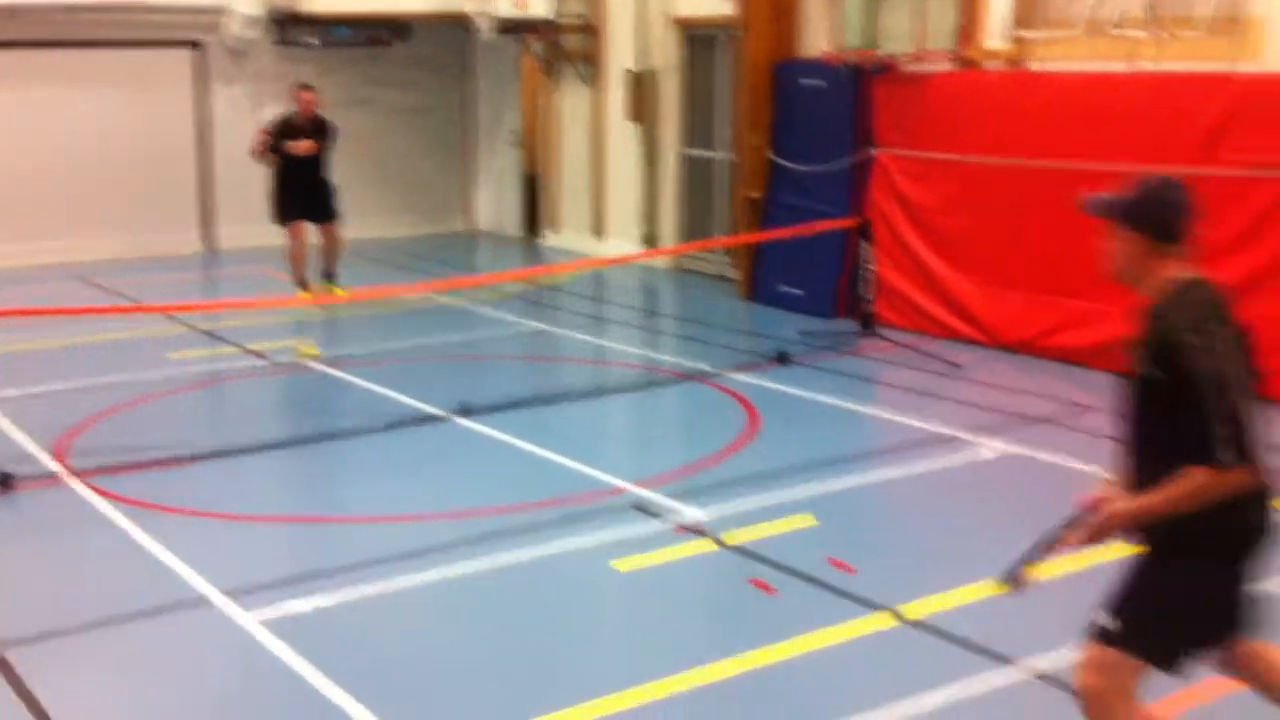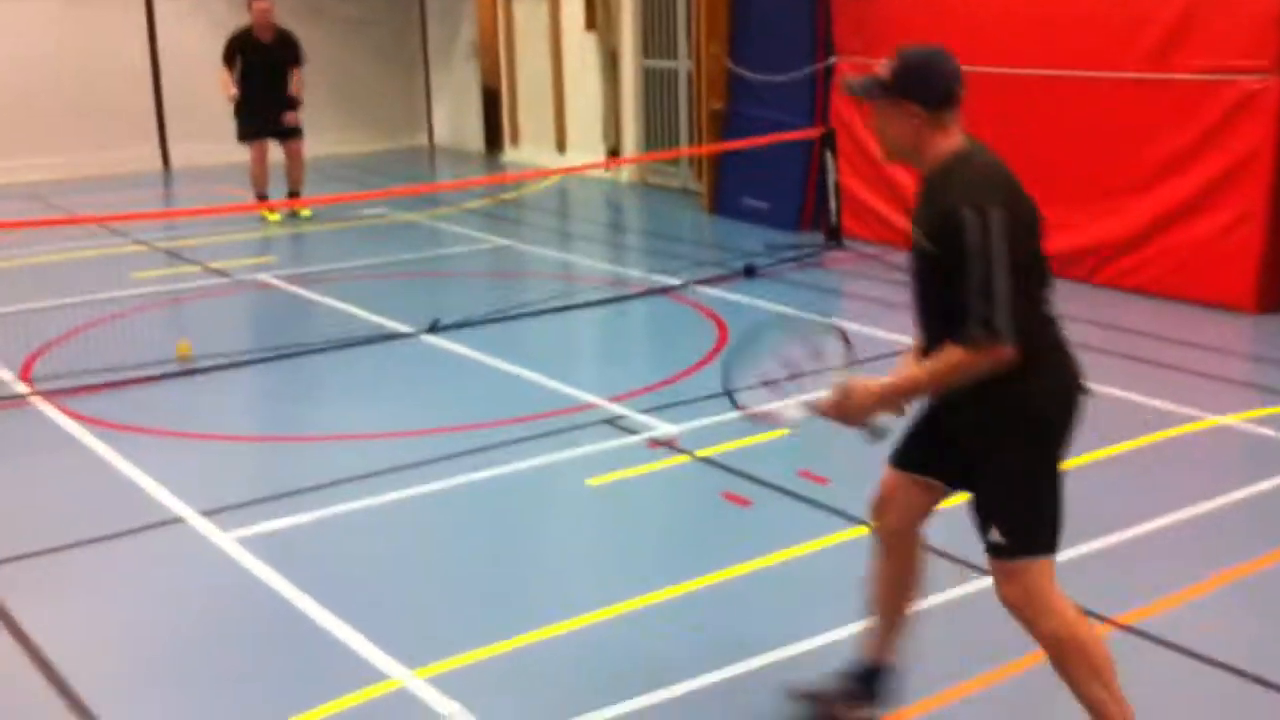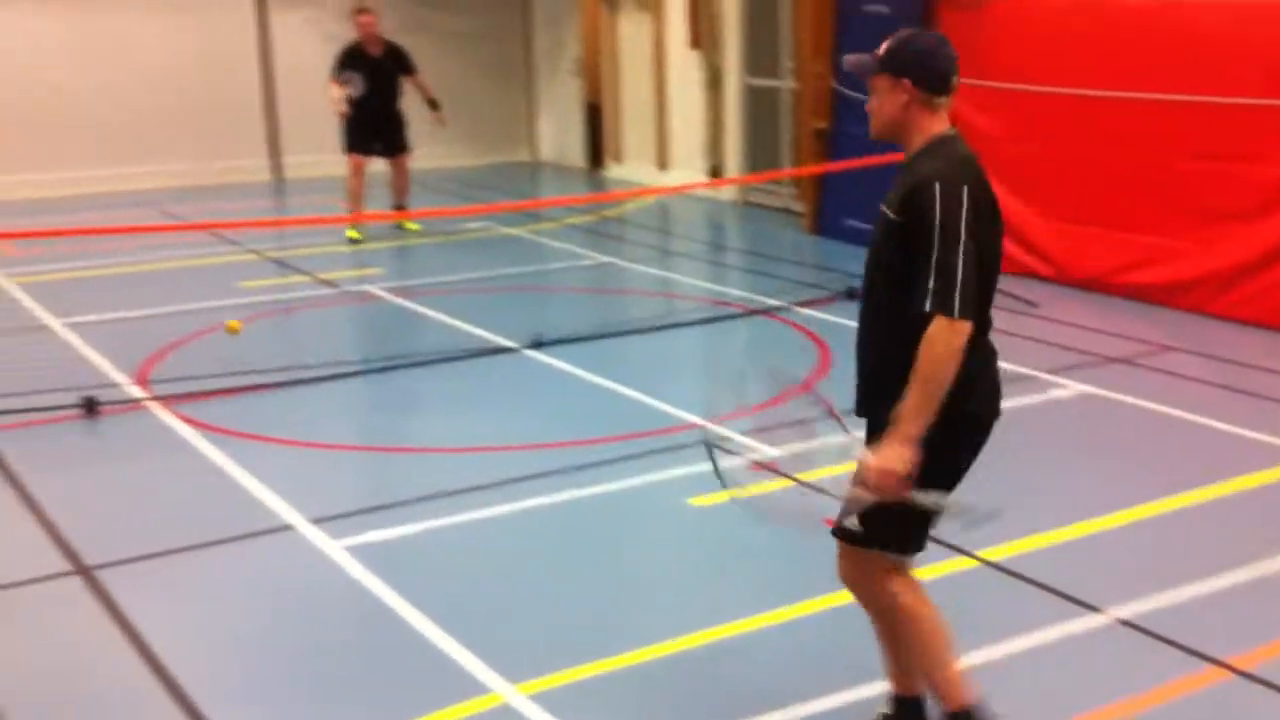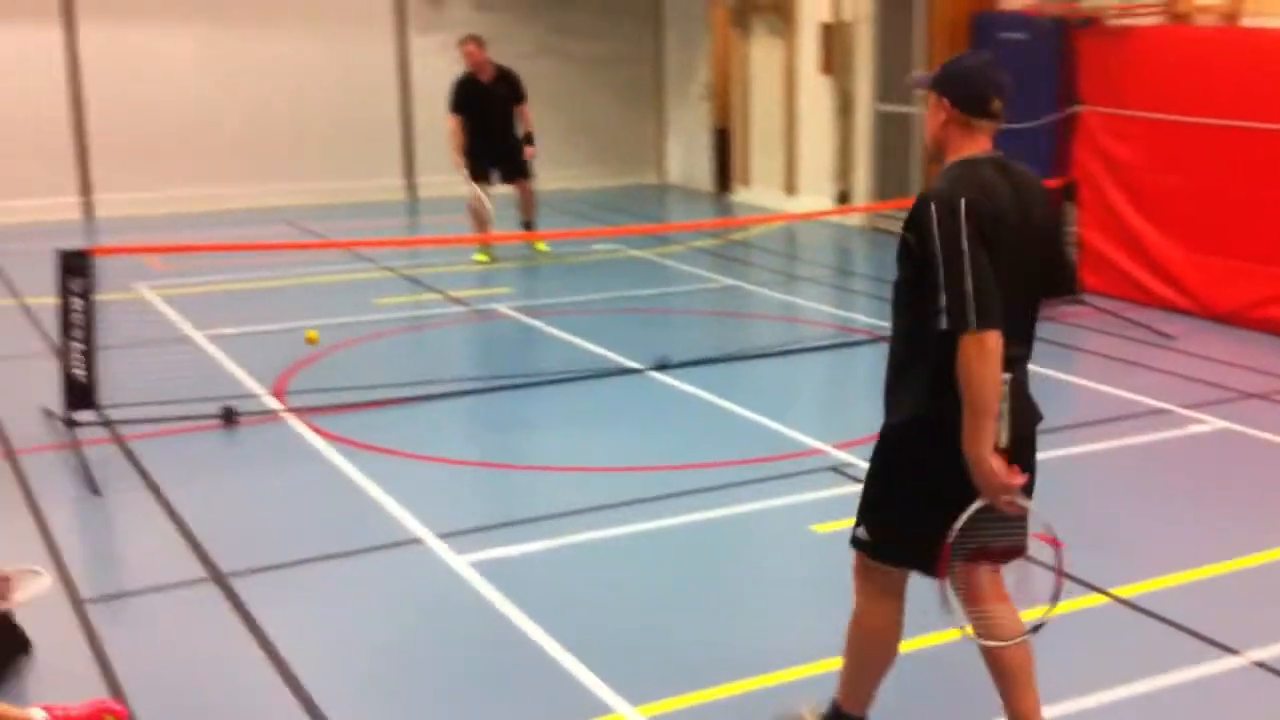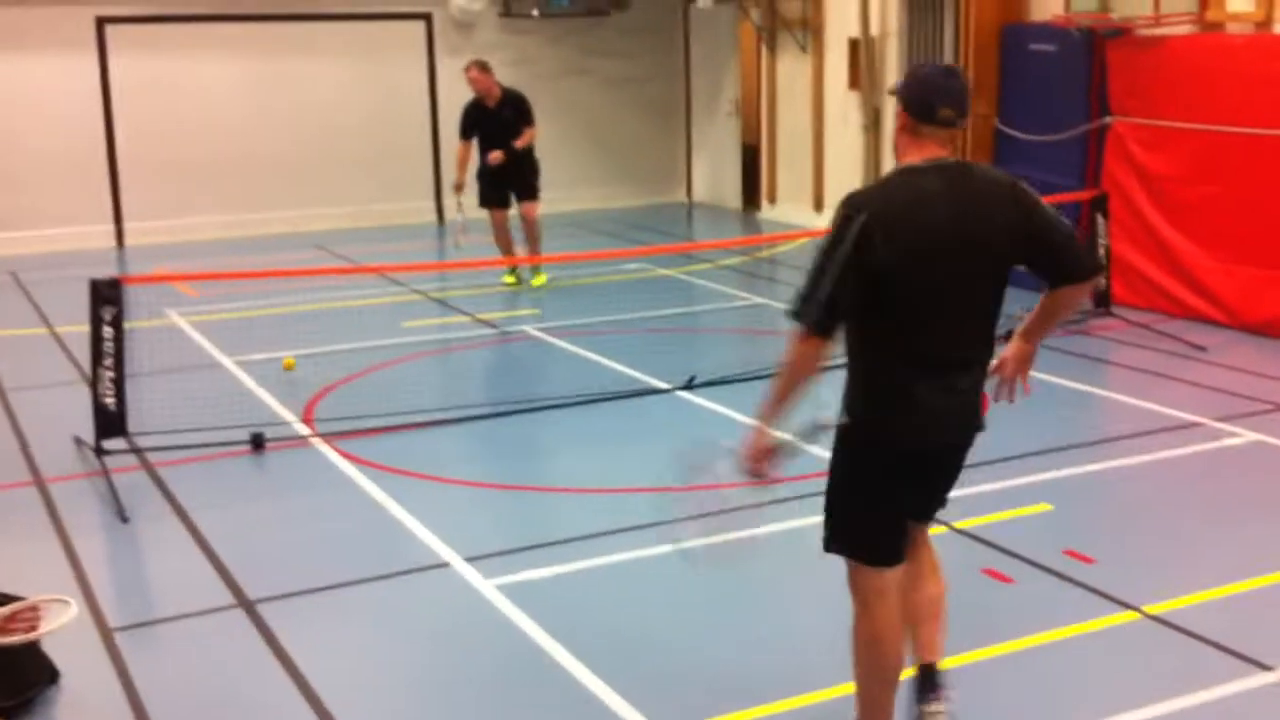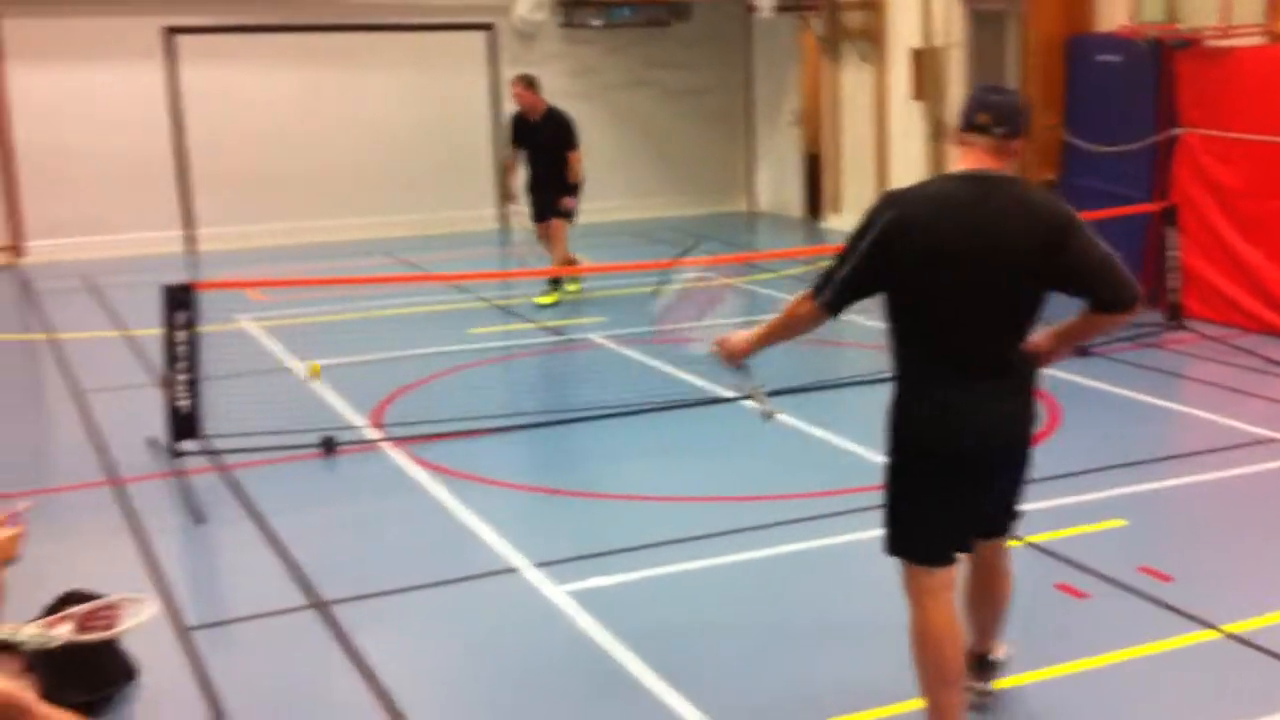
dt=0.3s
person 1, frame 1
left shoulder: (1189, 333)
right shoulder: (1182, 307)
left elbow: (1229, 467)
left wrist: (1133, 511)
right wrist: (1130, 494)
left hip: (1206, 533)
right hip: (1194, 524)
right knee: (1233, 651)
person 1, frame 2
left shoulder: (977, 202)
right shoulder: (946, 177)
left elbow: (991, 343)
left wrist: (883, 394)
right wrist: (915, 365)
left hip: (1020, 403)
right hip: (971, 394)
left knee: (1025, 588)
right knee: (893, 507)
person 1, frame 3
left shoulder: (941, 183)
right shoulder: (935, 170)
left elbow: (950, 322)
left wrist: (902, 439)
left hip: (931, 414)
right hip: (930, 406)
left knee: (869, 564)
right knee: (881, 559)
person 1, frame 4
left shoulder: (951, 200)
right shoulder: (1025, 191)
left elbow: (978, 335)
right elbow: (1053, 288)
left wrist: (978, 447)
left hip: (939, 425)
right hip: (1004, 416)
left knee: (879, 578)
person 1, frame 5
left shoulder: (870, 210)
right shoulder: (1003, 196)
left elbow: (814, 333)
right elbow: (1081, 273)
left wrist: (766, 424)
right wrist: (1026, 343)
left hip: (885, 417)
right hip: (959, 410)
left knee: (874, 579)
right knee: (911, 537)
person 1, frame 6
left shoulder: (904, 211)
right shoulder: (1043, 214)
left elbow: (824, 300)
right elbow: (1120, 298)
left wrist: (753, 339)
right wrist: (1054, 342)
left hip: (929, 419)
right hip: (1007, 416)
left knee: (929, 582)
right knee: (989, 543)
right ankle: (982, 658)
person 2, frame 1
left shoulder: (323, 127)
right shoulder: (282, 126)
left elbow: (306, 149)
right elbow: (272, 160)
left wrist: (275, 144)
right wrist: (261, 151)
left hip: (315, 187)
right hip: (288, 188)
left knee: (332, 235)
right knee: (296, 237)
left ankle: (330, 280)
right ankle: (302, 286)
person 2, frame 2
left shoulder: (287, 39)
right shoulder: (239, 40)
left elbow: (296, 73)
right elbow: (226, 69)
left wrist: (295, 106)
right wrist: (230, 88)
left hip: (281, 103)
right hip: (250, 105)
left knee: (295, 151)
right knee: (259, 154)
left ankle: (294, 200)
right ankle: (263, 203)
person 2, frame 3
left shoulder: (395, 51)
right shoulder: (350, 54)
left elbow: (414, 79)
right elbow: (335, 85)
left wrist: (434, 105)
right wrist: (339, 102)
left hip: (389, 118)
right hip: (359, 120)
left knee: (401, 165)
right knee: (356, 166)
left ankle: (400, 213)
right ankle: (354, 222)
person 2, frame 4
left shoulder: (508, 77)
right shoulder: (463, 85)
left elbow: (523, 109)
right elbow: (457, 119)
left wrist: (529, 140)
right wrist: (459, 153)
left hip: (509, 147)
right hip: (477, 147)
left knee: (527, 189)
left ankle: (530, 232)
right ankle: (484, 245)
person 2, frame 5
left shoulder: (516, 100)
right shoulder: (472, 110)
left elbow: (530, 133)
right elbow: (465, 144)
left wrist: (506, 152)
right wrist: (460, 177)
left hip: (522, 166)
right hip: (491, 171)
left knee: (529, 214)
right knee: (498, 220)
left ankle: (536, 264)
right ankle: (512, 267)
person 2, frame 6
left shoulder: (559, 120)
right shoulder: (519, 121)
left elbow: (574, 156)
right elbow: (514, 153)
left wrist: (572, 191)
right wrist: (508, 184)
left hip: (563, 183)
right hip: (539, 183)
left knee: (556, 229)
right knee: (545, 234)
left ankle: (555, 285)
right ankle: (571, 266)
